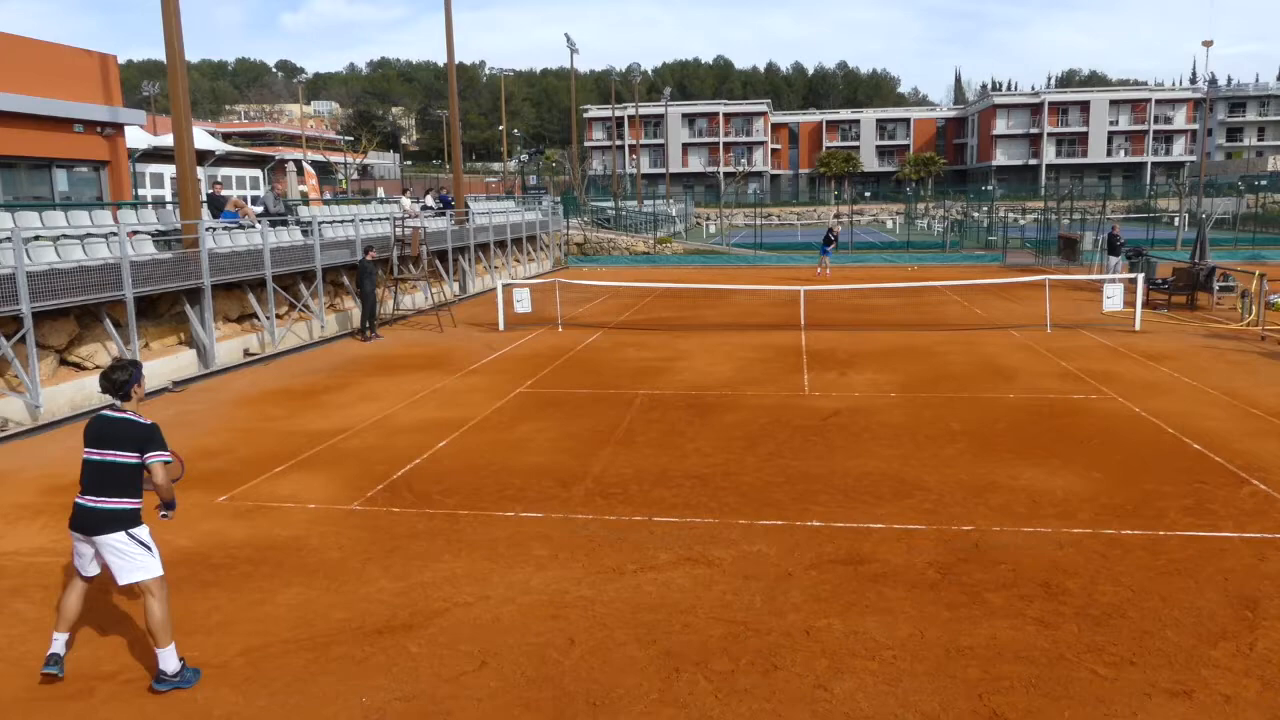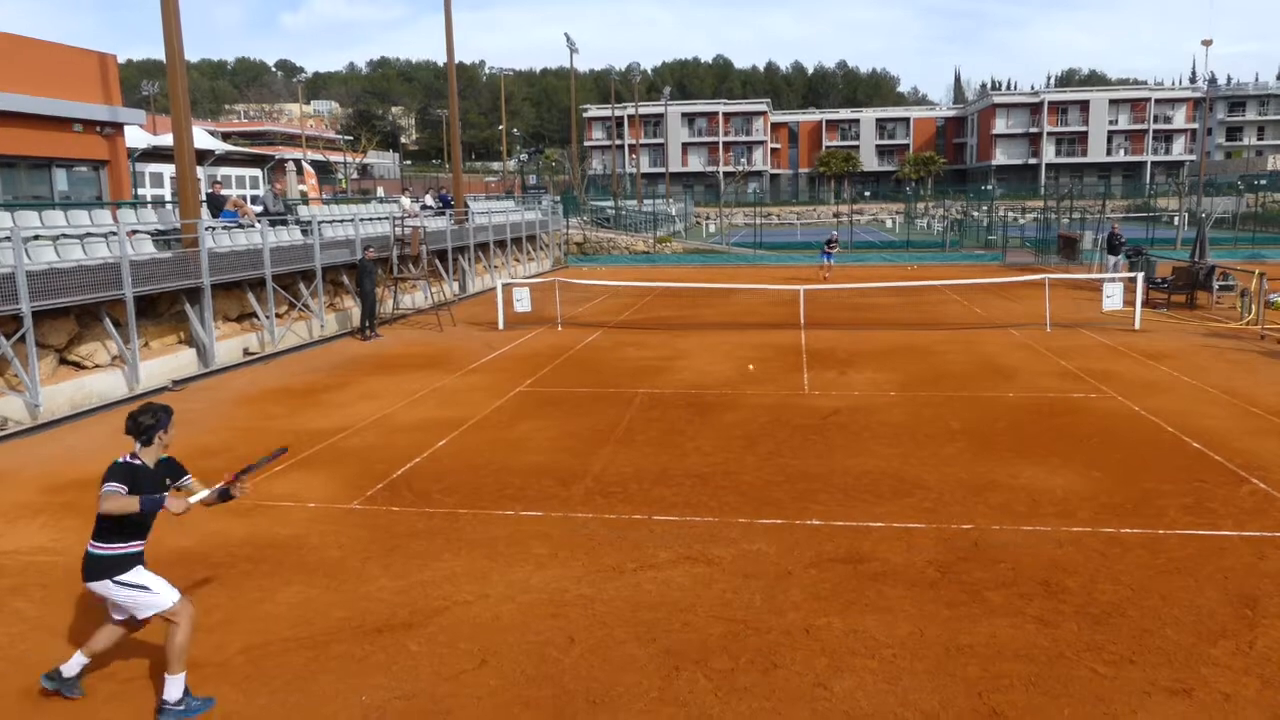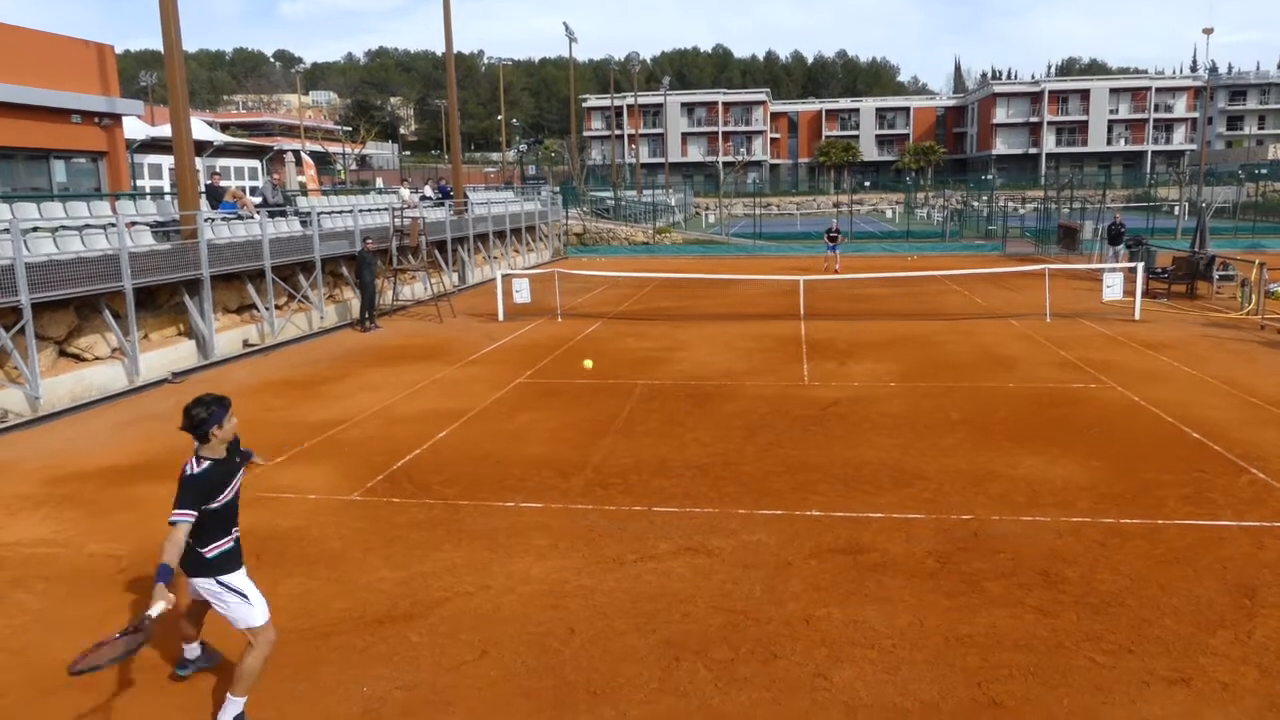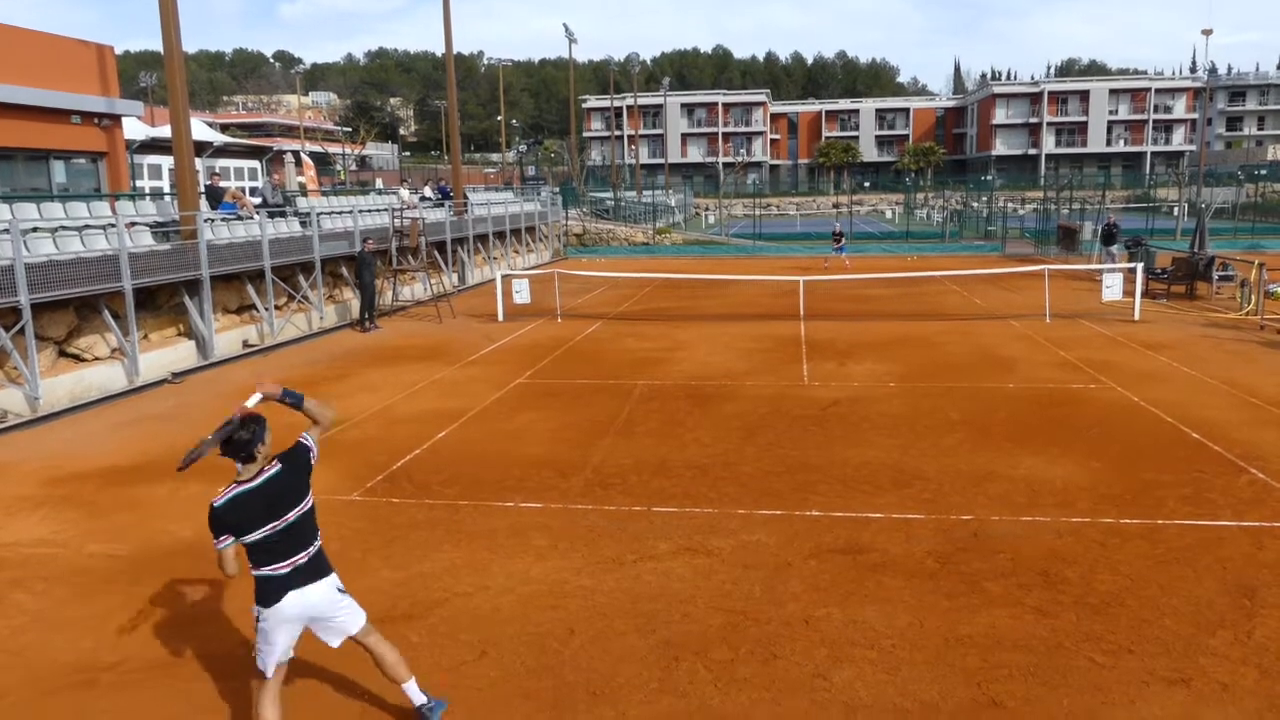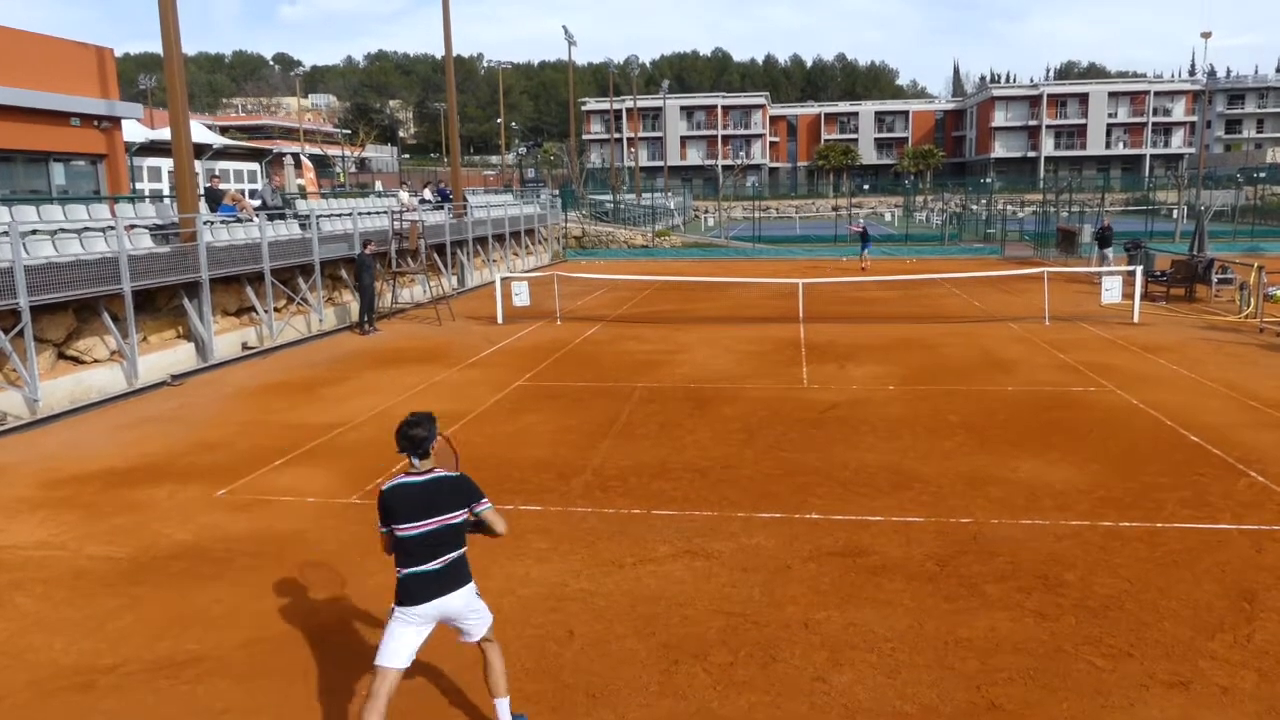
dt=0.5s
person 1, frame 1
left shoulder: (94, 424)
right shoulder: (147, 430)
right elbow: (161, 480)
right wrist: (170, 504)
left hip: (83, 519)
right hip: (118, 524)
left knee: (79, 580)
right knee: (155, 590)
left ankle: (56, 655)
right ankle: (169, 670)
person 1, frame 2
left shoulder: (166, 465)
right shoulder: (121, 469)
left elbow: (203, 496)
right elbow: (106, 505)
left wrist: (228, 492)
right wrist: (159, 501)
left hip: (110, 566)
right hip: (111, 570)
left knee: (132, 621)
right knee: (183, 614)
left ankle: (64, 673)
person 1, frame 3
left shoulder: (228, 448)
right shoulder: (195, 480)
right elbow: (178, 535)
left wrist: (248, 456)
right wrist: (163, 580)
left hip: (205, 563)
right hip: (217, 570)
left knee: (201, 603)
right knee: (264, 637)
left ankle: (191, 660)
person 1, frame 4
left shoulder: (221, 508)
right shoulder: (293, 468)
left elbow: (229, 570)
right elbow: (326, 419)
right wrist: (280, 393)
left hip: (275, 603)
right hip: (319, 586)
left knee: (271, 682)
right knee: (371, 638)
person 1, frame 5
left shoulder: (388, 493)
right shoulder: (457, 484)
left elbow: (388, 547)
right elbow: (500, 529)
right wrist: (472, 525)
left hip: (414, 600)
right hip: (456, 592)
left knee: (382, 685)
right knee: (488, 642)
